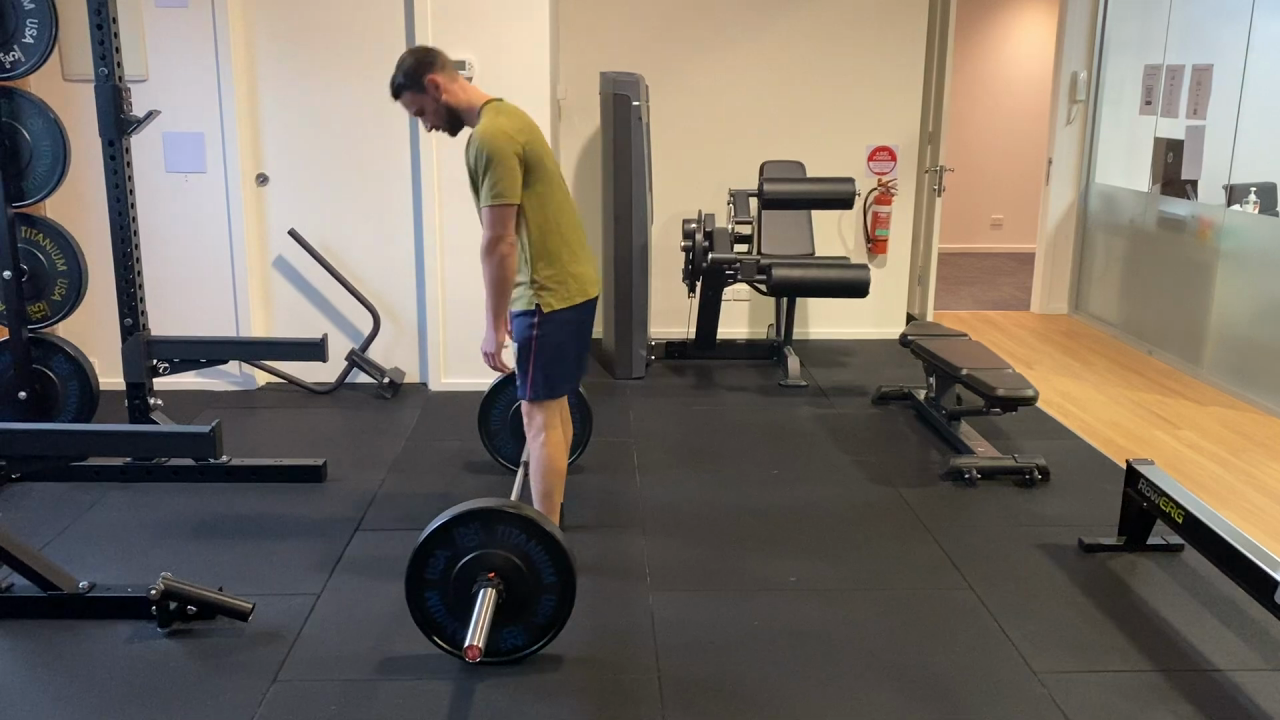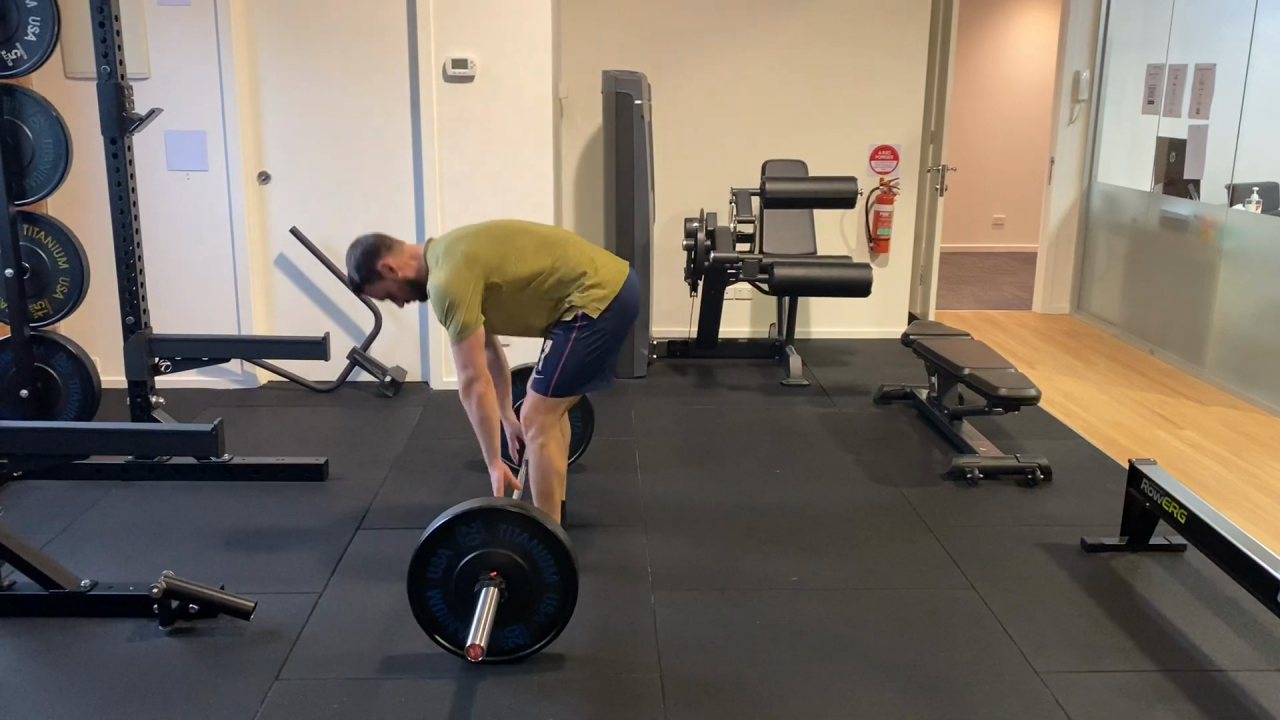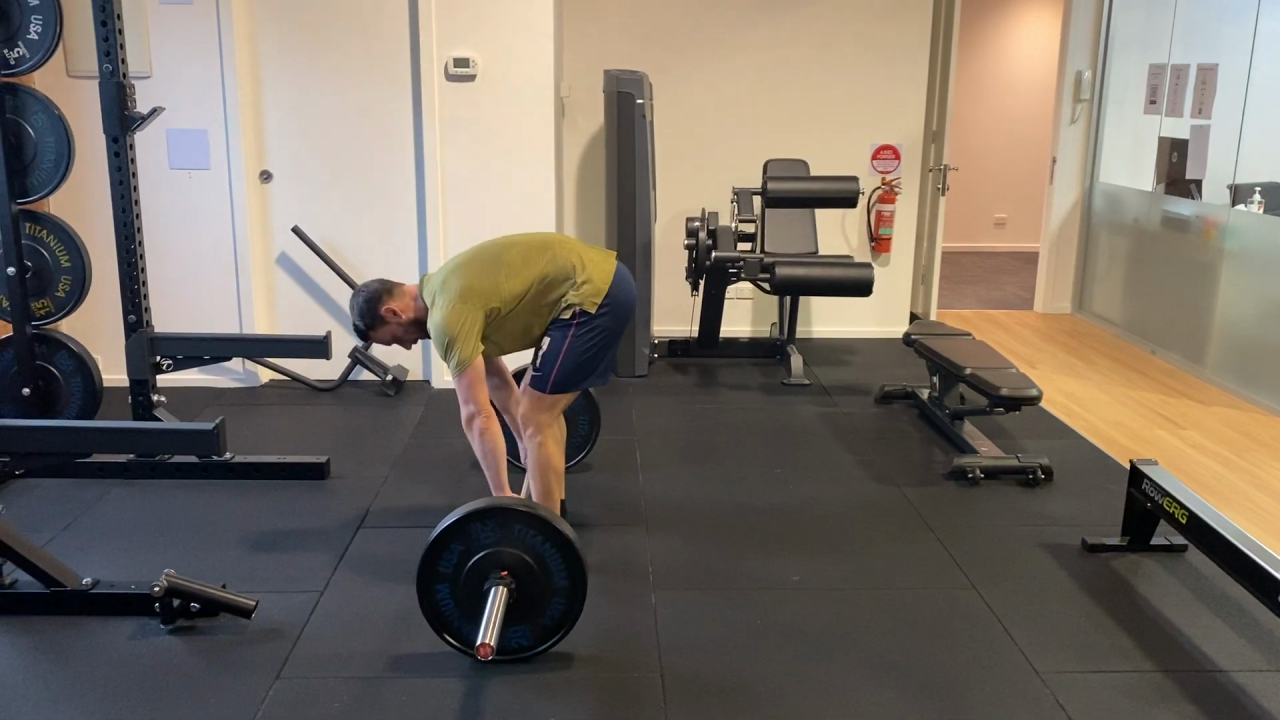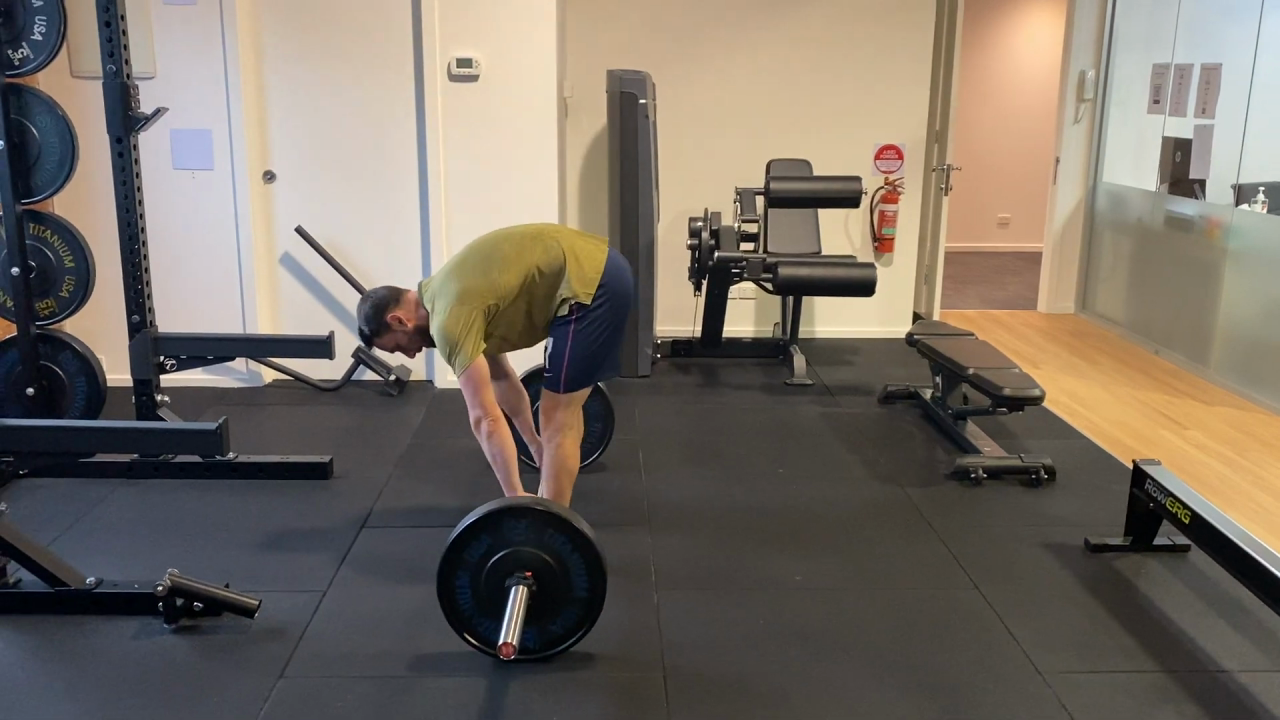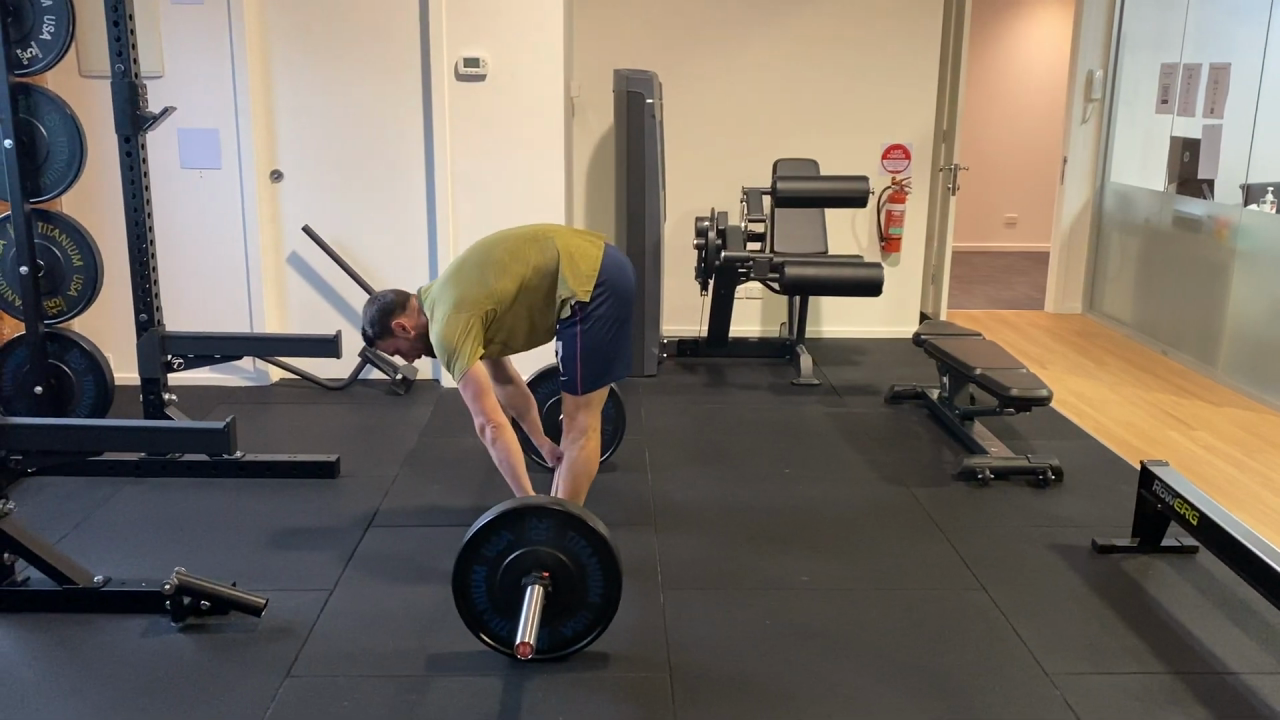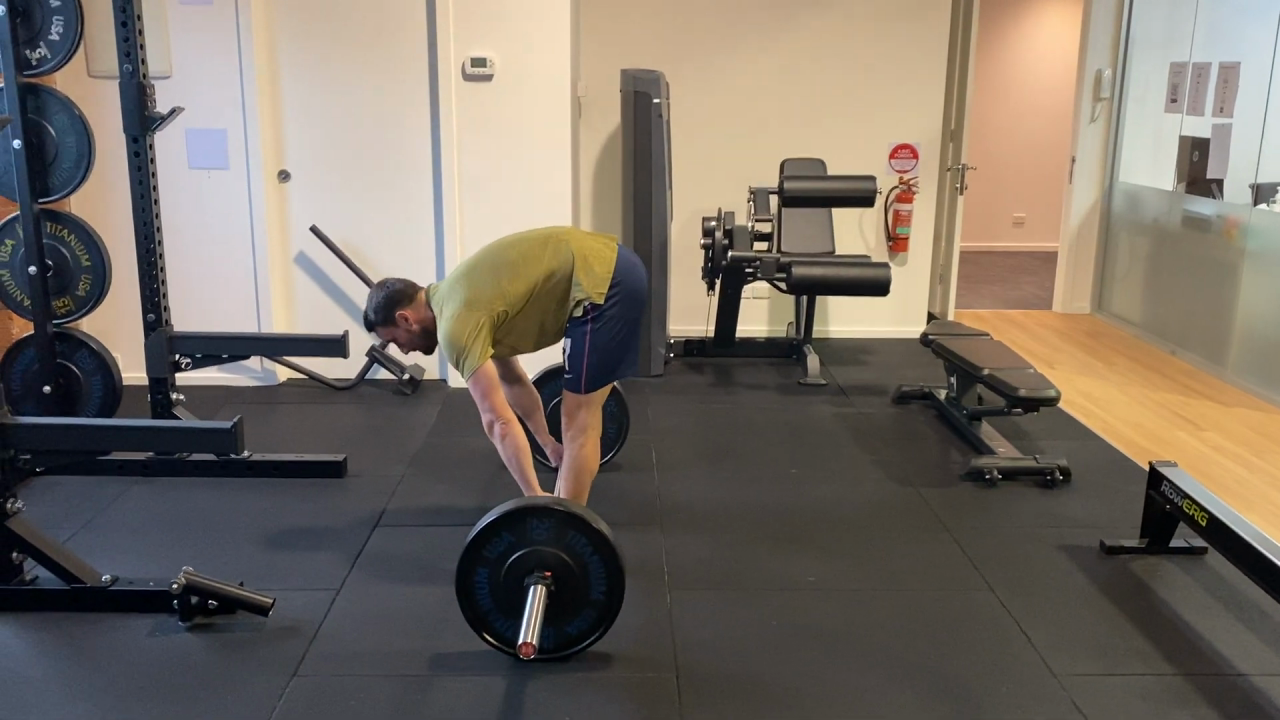
dt=0.4s
person 1, frame 1
left shoulder: (490, 137)
right shoulder: (503, 120)
left elbow: (499, 242)
left wrist: (494, 327)
right wrist: (510, 308)
left hip: (555, 292)
right hip: (563, 285)
left knee: (539, 414)
right knee: (551, 405)
right ankle: (549, 520)
person 1, frame 2
left shoulder: (448, 283)
right shoulder: (446, 260)
left elbow: (473, 382)
right elbow: (487, 349)
left wrist: (494, 465)
right wrist: (508, 417)
left hip: (600, 296)
right hip: (612, 282)
left knee: (538, 420)
right knee: (547, 408)
right ankle: (554, 519)
person 1, frame 3
left shoulder: (448, 318)
right shoulder: (444, 294)
left elbow: (477, 415)
right elbow: (495, 377)
left wrist: (502, 496)
right wrist: (525, 440)
left hip: (594, 293)
right hip: (605, 278)
left knee: (536, 417)
right knee: (542, 406)
right ankle: (552, 514)
person 1, frame 4
left shoulder: (449, 320)
right shoulder: (448, 300)
left elbow: (485, 417)
right elbow: (501, 379)
left wrist: (516, 496)
right wrist: (535, 443)
left hip: (589, 281)
right hip: (600, 267)
left knee: (558, 417)
right knee: (562, 407)
person 1, frame 5
left shoulder: (448, 327)
right shoulder: (449, 303)
left elbow: (490, 423)
right elbow: (506, 382)
right wrist: (543, 443)
left hip: (589, 278)
right hip: (600, 264)
left knee: (580, 419)
right knee: (577, 412)
person 1, frame 6
left shoulder: (456, 326)
right shoulder: (456, 299)
left elbow: (498, 420)
right elbow: (512, 381)
left wrist: (535, 497)
right wrist: (548, 442)
left hip: (602, 281)
right hip: (612, 266)
left knee: (577, 418)
right knee: (578, 412)
